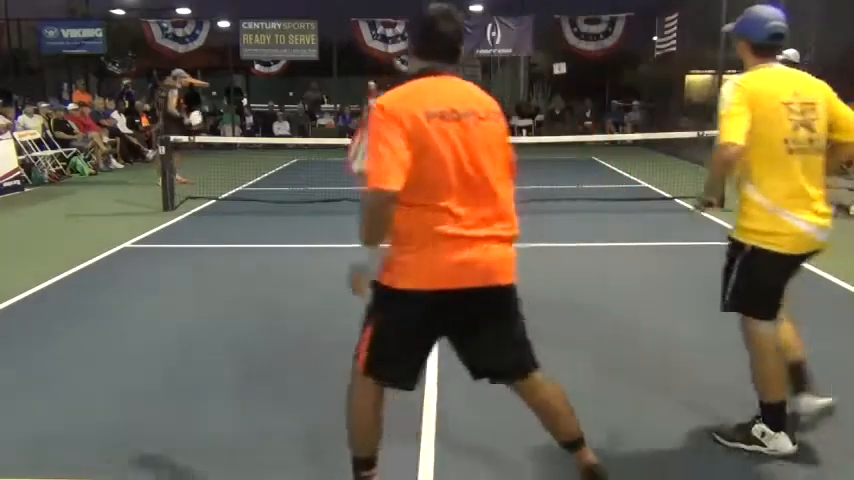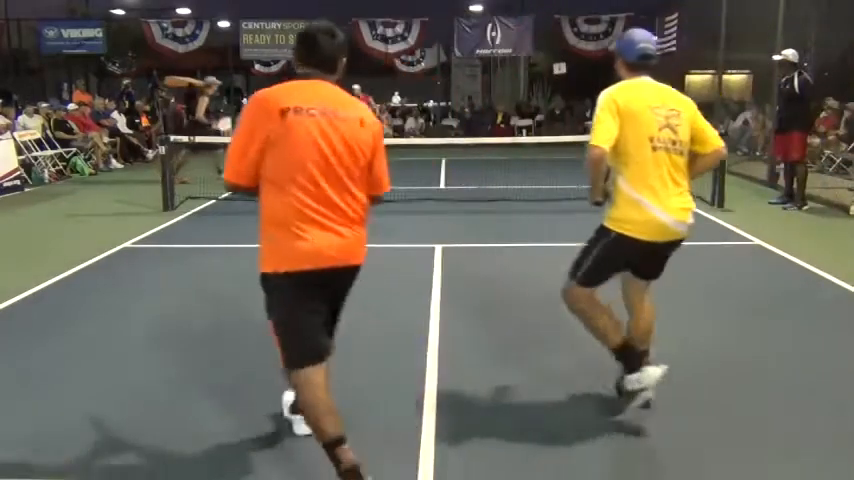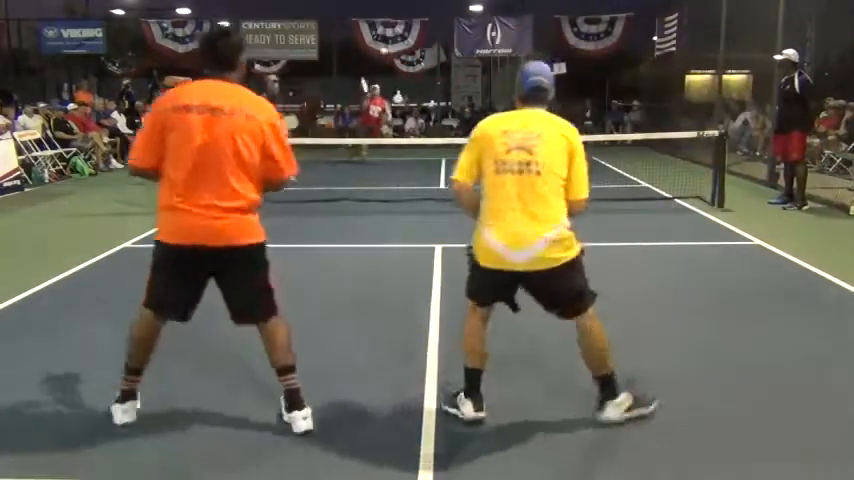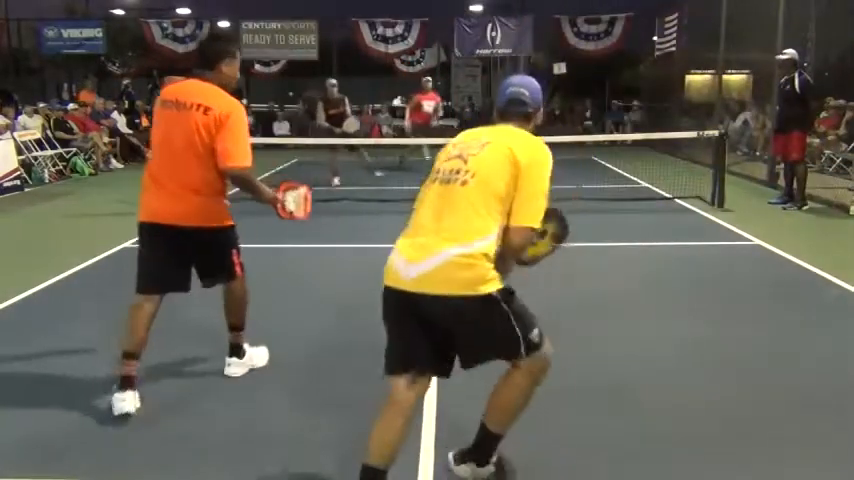
dt=0.5s
person 1, frame 1
left shoulder: (395, 106)
right shoulder: (489, 107)
left elbow: (380, 197)
left wrist: (366, 257)
left hip: (418, 273)
right hip: (491, 268)
left knee: (367, 378)
right knee: (524, 375)
person 1, frame 2
left shoulder: (266, 103)
right shoulder: (364, 116)
left elbow: (238, 181)
right elbow: (375, 191)
left hip: (292, 255)
right hip: (346, 251)
left knee: (307, 365)
right knee: (315, 343)
right ankle: (304, 408)
person 1, frame 3
left shoulder: (168, 102)
right shoulder: (260, 110)
left elbow: (142, 166)
right elbow: (280, 177)
left hip: (179, 232)
right hip: (239, 232)
left knee: (153, 314)
right knee: (269, 317)
left ankle: (126, 398)
right ankle: (295, 404)
person 1, frame 4
left shoulder: (166, 95)
right shoulder: (227, 108)
right elbow: (236, 171)
right wrist: (265, 194)
left hip: (156, 212)
right hip: (205, 216)
left knee: (147, 296)
right knee: (234, 278)
left ankle: (126, 384)
right ankle: (237, 353)
person 2, frame 1
left shoulder: (742, 87)
right shoulder: (814, 87)
left elbow: (730, 150)
left wrist: (710, 190)
left hip: (766, 230)
right hip: (812, 227)
left knee: (757, 324)
right knee: (767, 314)
left ankle: (773, 428)
right ankle: (806, 392)
person 2, frame 2
left shoulder: (615, 96)
right shoulder: (681, 100)
left elbow: (598, 153)
right elbow: (716, 152)
left wrist: (596, 189)
left hip: (633, 220)
right hip: (677, 219)
left knee: (577, 292)
right knee: (637, 291)
left ankle: (638, 368)
right ankle: (636, 375)
person 2, frame 3
left shoulder: (486, 127)
right shoulder: (567, 132)
left elbow: (461, 189)
right elbow: (578, 203)
left hip: (492, 249)
right hip: (552, 249)
left knee: (477, 309)
right knee: (585, 317)
left ankle: (471, 398)
right ankle: (613, 399)
person 2, frame 4
left shoulder: (459, 140)
right shoulder: (533, 149)
right elbow: (520, 235)
right wrist: (502, 262)
left hip: (400, 276)
right hip: (464, 279)
left knee: (406, 387)
right knee: (535, 359)
person 3, frame 1
left shoulder: (803, 80)
right shoulder: (786, 80)
left elbow: (810, 104)
left wrist: (805, 124)
right wrist: (779, 124)
left hip: (797, 127)
right hip: (786, 126)
left knee: (798, 162)
right knee: (787, 161)
left ankle: (801, 198)
right ankle: (788, 194)
person 3, frame 2
left shoulder: (803, 80)
right shoulder: (784, 81)
left elbow: (809, 104)
left wrist: (807, 125)
right wrist: (778, 124)
left hip: (797, 127)
right hip: (784, 126)
left knee: (798, 161)
right knee: (786, 161)
left ankle: (800, 199)
right ankle: (788, 194)
person 3, frame 3
left shoulder: (802, 80)
right shoulder: (784, 81)
left elbow: (809, 104)
left wrist: (807, 125)
right wrist: (777, 124)
left hip: (797, 127)
right hip: (784, 126)
left knee: (798, 160)
right knee: (786, 160)
left ankle: (801, 199)
right ankle: (788, 194)
person 3, frame 4
left shoulder: (803, 80)
right shoulder: (783, 81)
left elbow: (809, 105)
left wrist: (806, 124)
right wrist: (778, 124)
left hip: (797, 127)
right hip: (784, 126)
left knee: (798, 160)
right knee: (786, 160)
left ankle: (801, 199)
right ankle: (788, 194)
